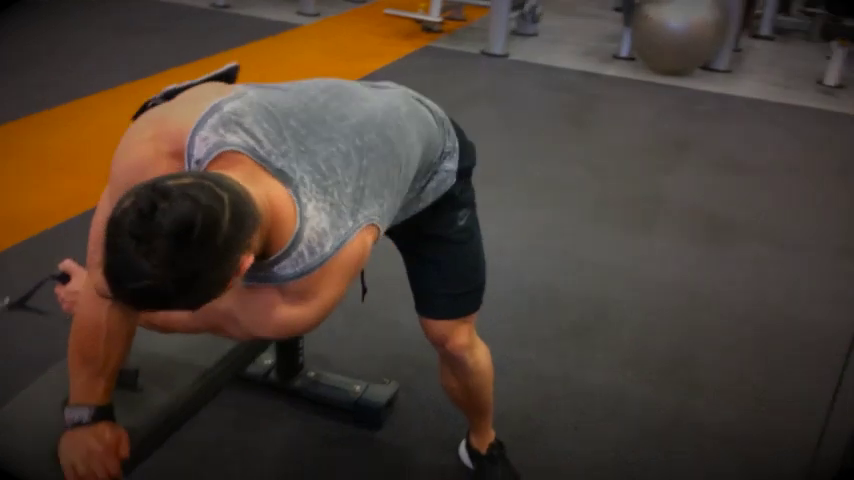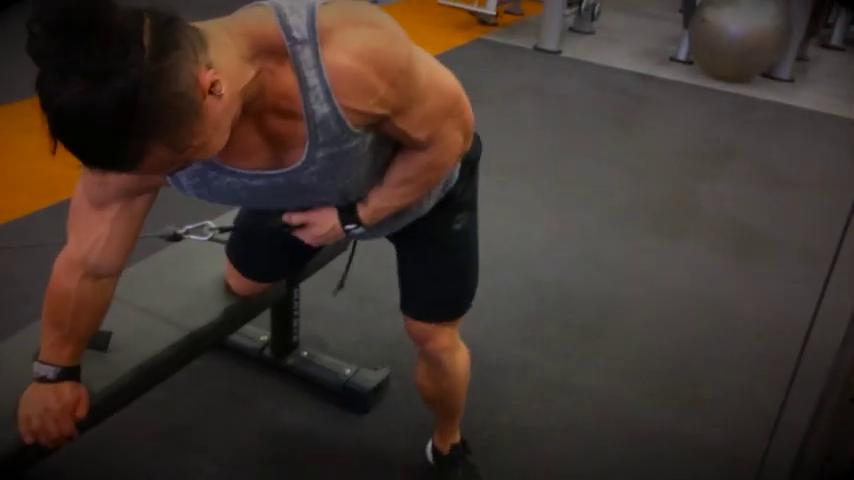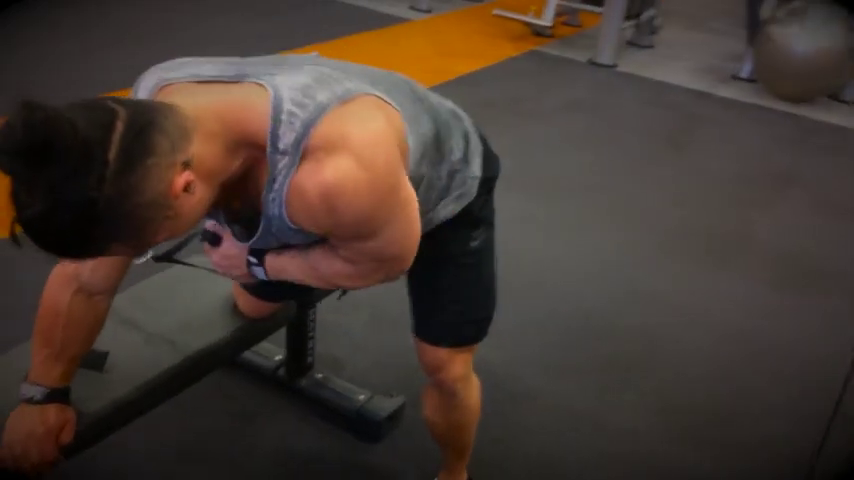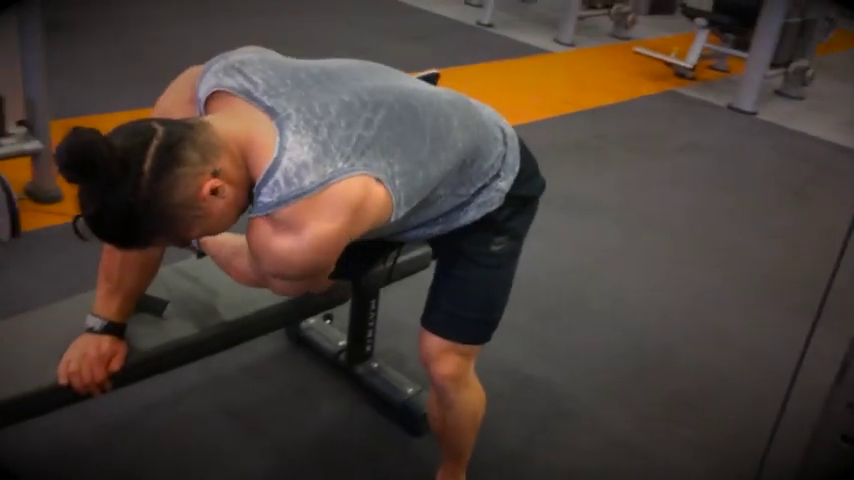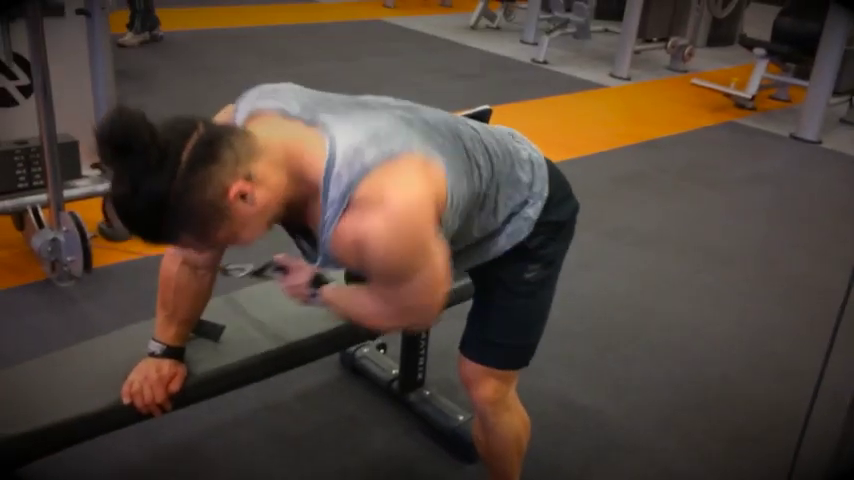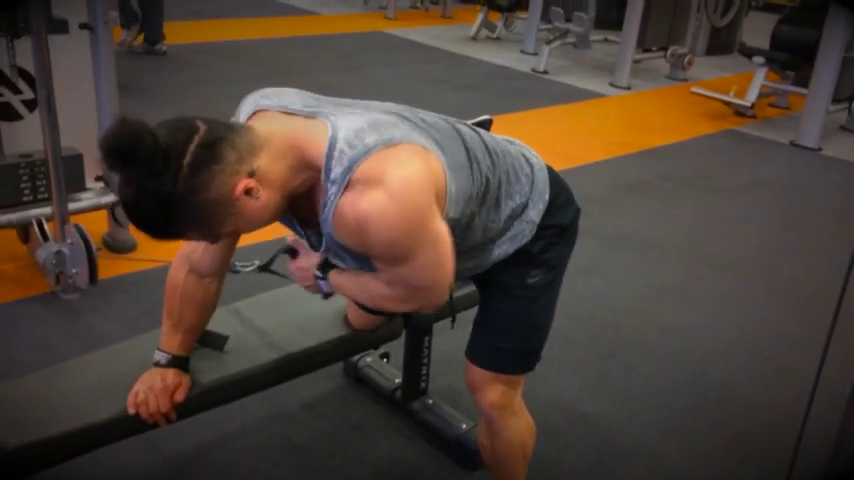
dt=0.7s
person 1, frame 1
right shoulder: (157, 144)
left elbow: (215, 316)
right elbow: (109, 285)
left wrist: (85, 299)
right wrist: (87, 414)
left hip: (429, 169)
right hip: (336, 136)
left knee: (453, 338)
right knee: (262, 297)
person 1, frame 2
left shoulder: (347, 57)
right shoulder: (135, 120)
left elbow: (452, 131)
right elbow: (88, 263)
left wrist: (355, 216)
right wrist: (54, 374)
left hip: (427, 177)
left knee: (434, 340)
right knee: (242, 285)
person 1, frame 3
left shoulder: (335, 172)
right shoulder: (128, 134)
left elbow: (386, 260)
right elbow: (84, 279)
left wrist: (258, 263)
right wrist: (43, 394)
left hip: (445, 185)
right hip: (332, 196)
left knee: (445, 367)
right knee: (252, 305)
person 1, frame 4
left shoulder: (298, 229)
right shoulder: (196, 93)
left elbow: (269, 274)
right elbow: (145, 212)
left wrist: (205, 241)
right wrist: (104, 324)
left hip: (489, 186)
right hip: (414, 151)
left knee: (444, 364)
right knee: (317, 277)
person 1, frame 5
left shoulder: (380, 218)
right shoulder: (236, 126)
left elbow: (416, 311)
right elbow: (191, 259)
left wrist: (319, 290)
right wrist: (165, 348)
left hip: (525, 213)
right hip: (454, 189)
left knee: (485, 389)
right knee: (374, 285)
person 1, frame 6
left shoulder: (375, 198)
right shoulder: (237, 138)
left elbow: (429, 292)
right elbow: (199, 265)
left wrist: (325, 277)
right wrist: (170, 359)
left hip: (526, 218)
right hip: (450, 210)
left knee: (491, 394)
right knee: (363, 318)
